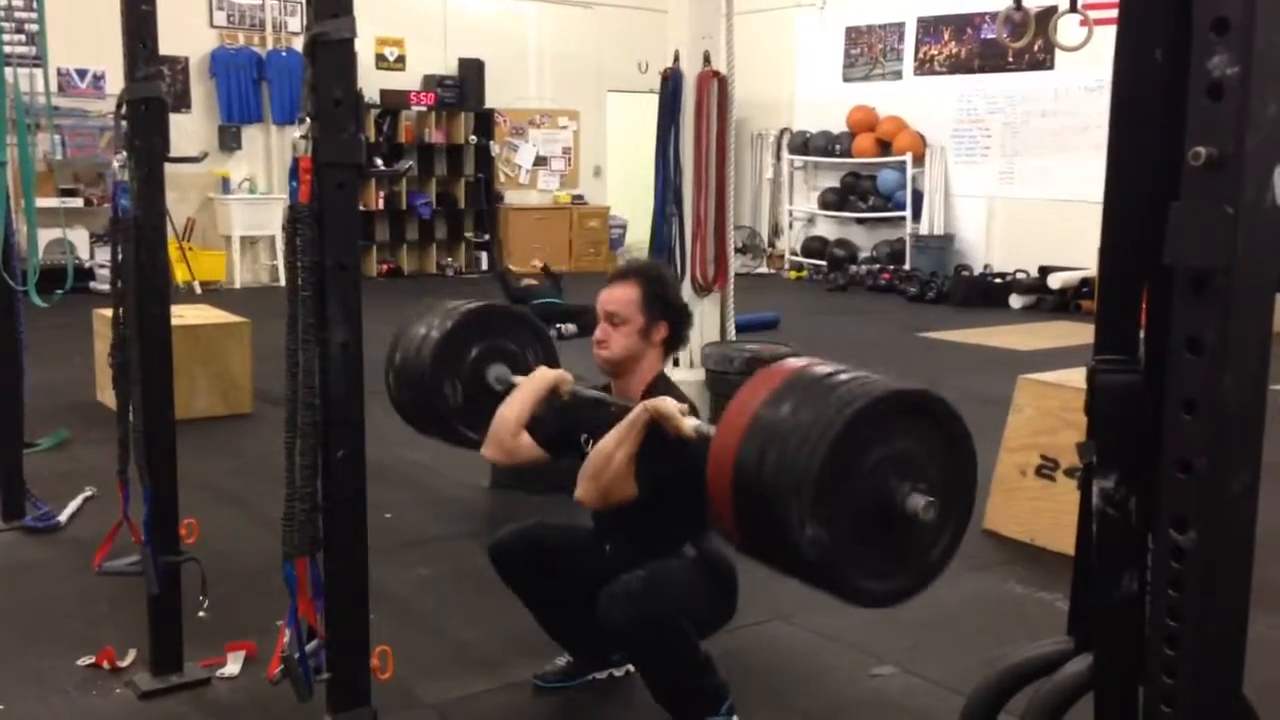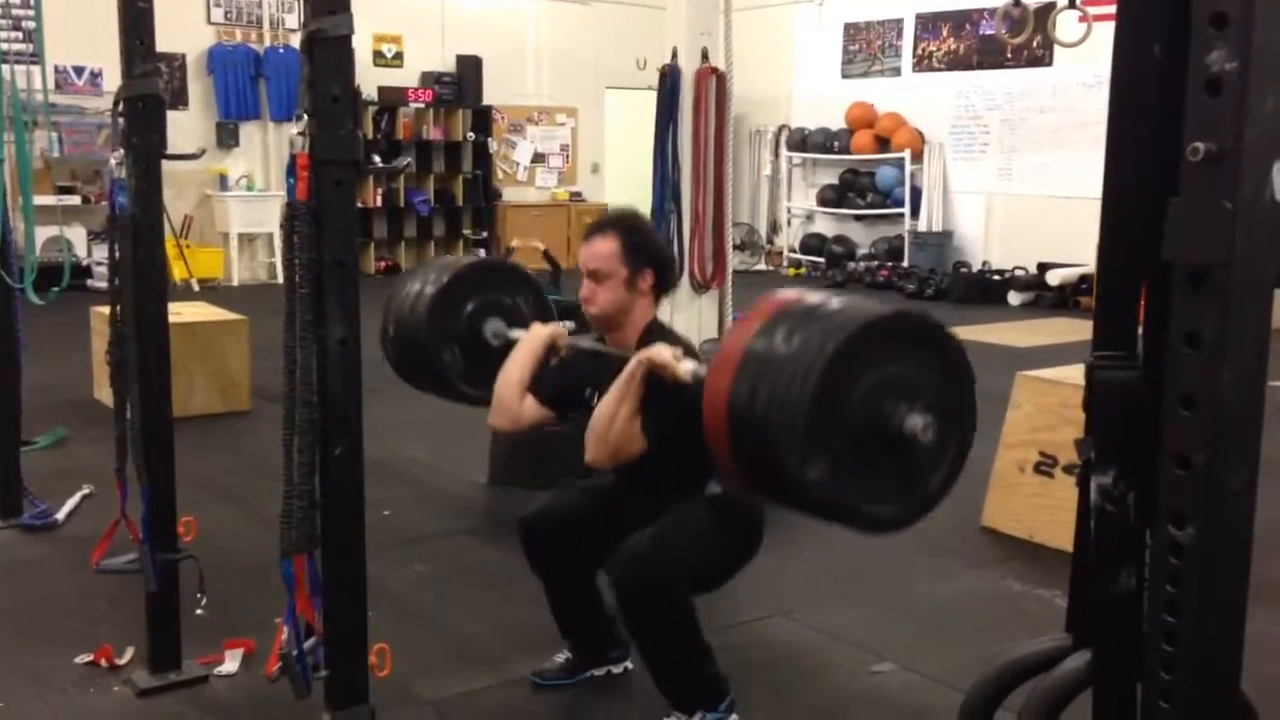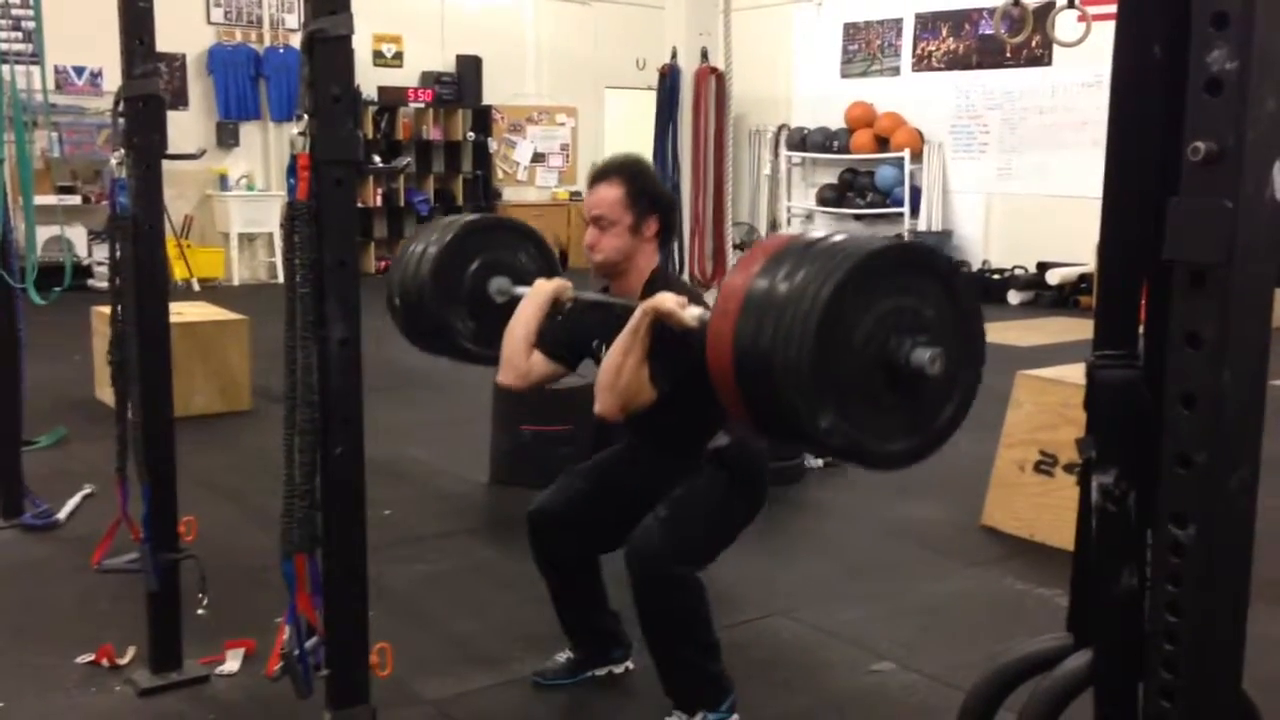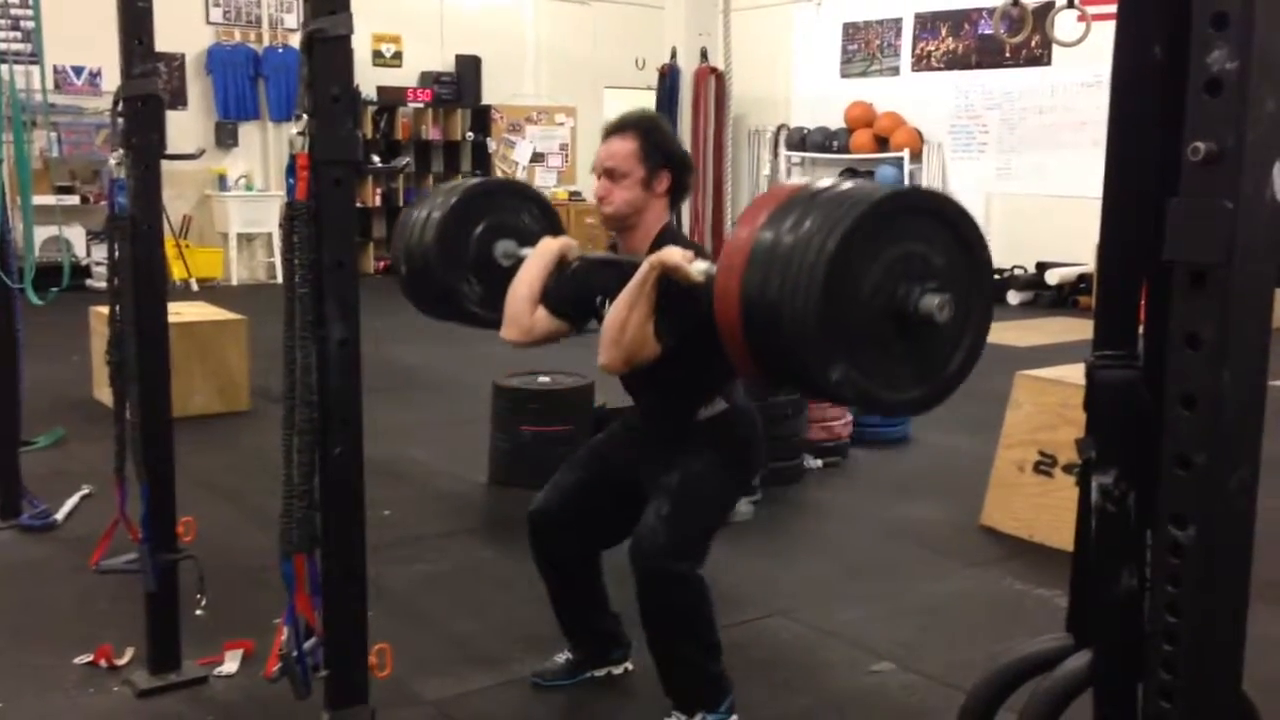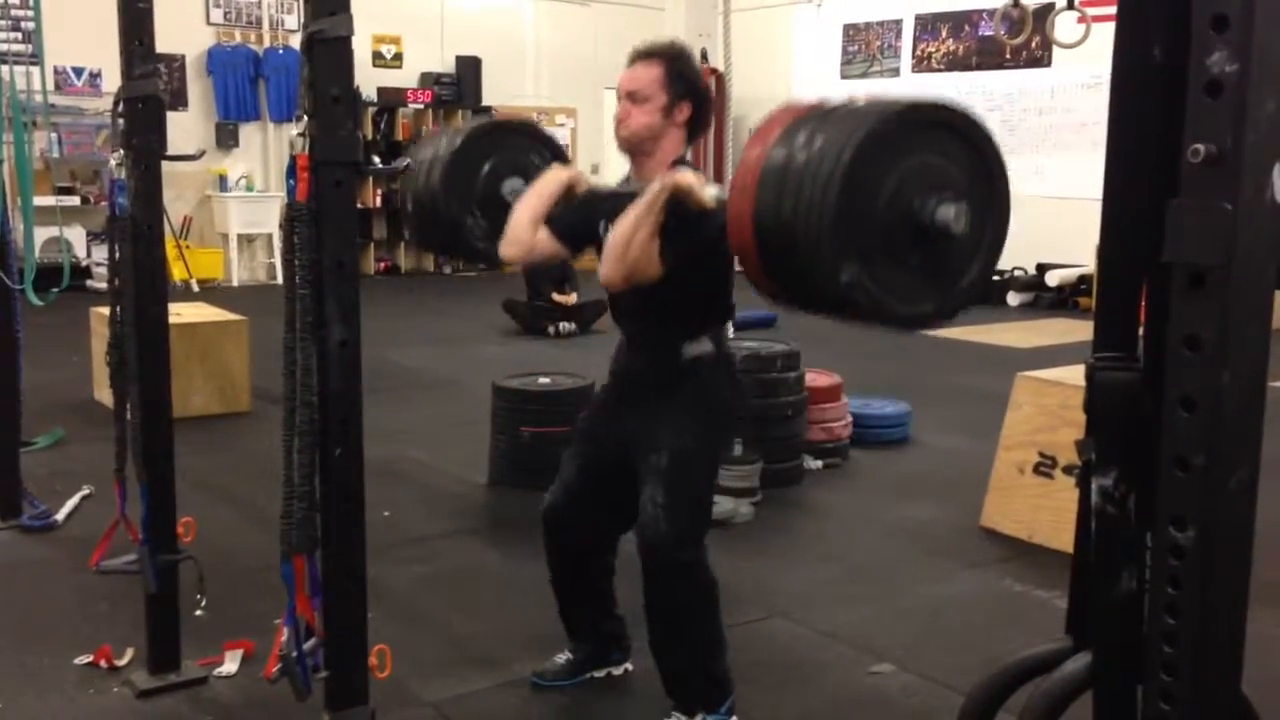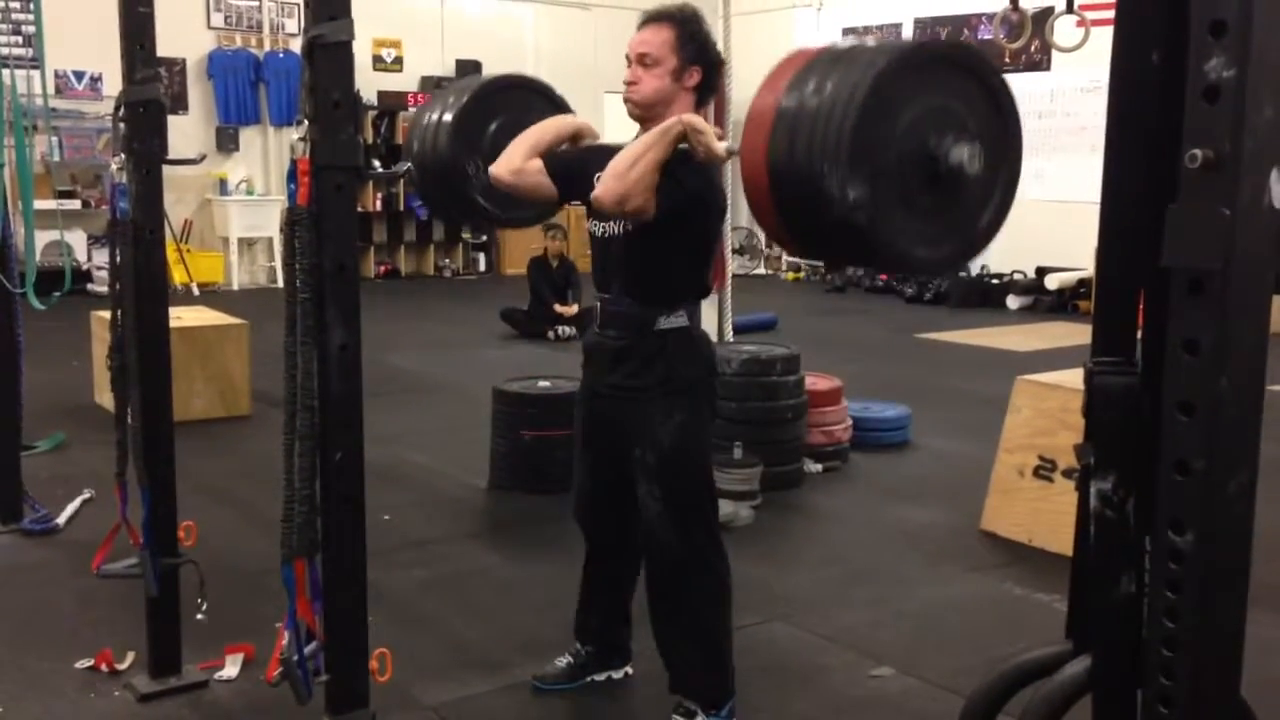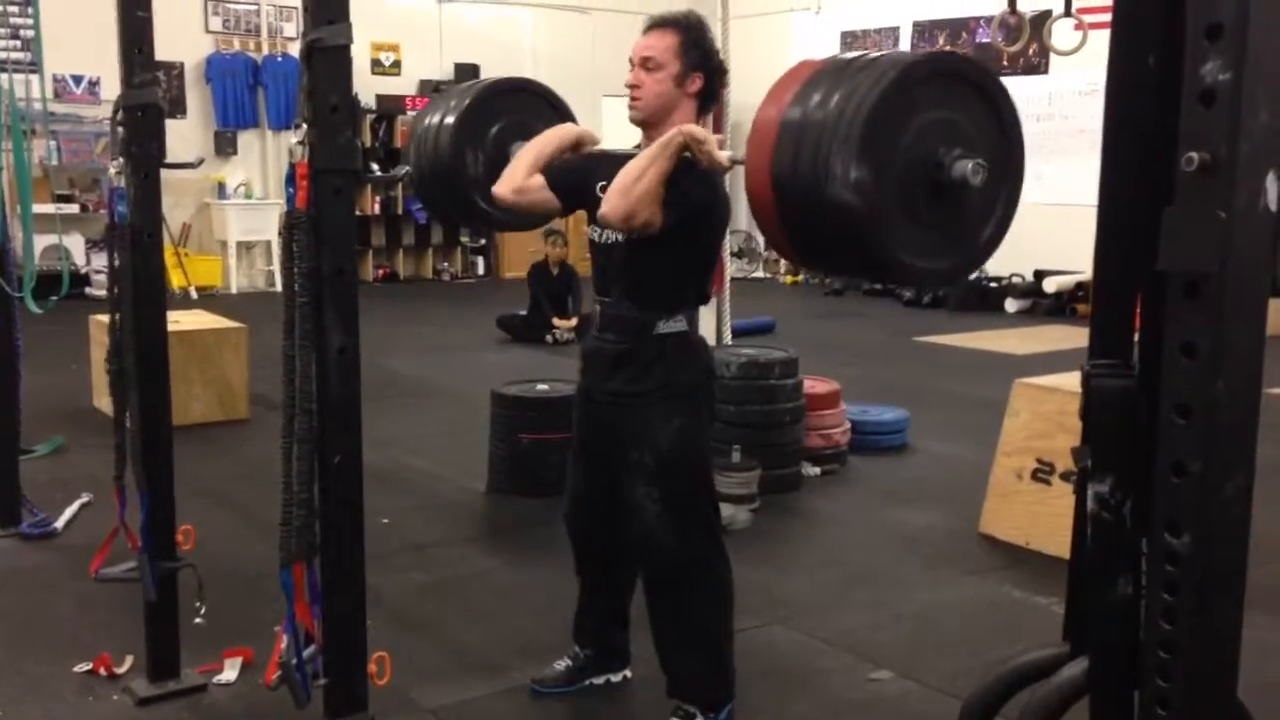
dt=0.3s
person 1, frame 1
left shoulder: (671, 426)
right shoulder: (590, 408)
left elbow: (591, 494)
right elbow: (499, 450)
left wrist: (641, 417)
right wrist: (540, 379)
left hip: (691, 573)
left knee: (628, 605)
right knee: (515, 550)
right ankle: (600, 652)
person 1, frame 2
left shoulder: (669, 366)
right shoulder: (589, 360)
left elbow: (601, 454)
right elbow: (505, 416)
left wrist: (639, 369)
right wrist: (537, 338)
left hip: (715, 512)
left knee: (637, 566)
right knee: (544, 525)
right ankle: (599, 648)
person 1, frame 3
left shoulder: (677, 316)
right shoulder: (594, 310)
left elbow: (610, 405)
right elbow: (514, 373)
left wrist: (644, 316)
right wrist: (541, 293)
left hip: (719, 466)
right hip: (649, 456)
left knee: (654, 552)
right knee: (553, 519)
right ankle: (600, 648)
person 1, frame 4
left shoulder: (683, 272)
left elbow: (615, 355)
right elbow: (518, 329)
left wrist: (654, 271)
right wrist: (547, 251)
left hip: (711, 437)
right hip: (647, 425)
left knee: (659, 549)
right knee: (553, 519)
right ankle: (599, 648)
person 1, frame 5
left shoulder: (691, 206)
right shoulder: (607, 201)
left elbow: (617, 272)
right elbow: (515, 249)
left wrist: (663, 190)
right wrist: (555, 179)
left hip: (690, 388)
right hip: (630, 379)
left knee: (665, 539)
right knee: (568, 515)
right ankle: (599, 646)
person 1, frame 6
left shoulder: (689, 168)
right shoulder: (610, 154)
left elbow: (612, 196)
right elbow: (506, 172)
left wrist: (671, 131)
right wrist: (564, 125)
left hip: (667, 367)
right hip: (608, 359)
left knee: (678, 537)
right knee: (604, 520)
right ankle: (603, 650)
person 1, frame 7
left shoulder: (694, 178)
right shoulder: (609, 164)
left elbow: (619, 212)
right elbow: (511, 190)
left wrist: (676, 139)
right wrist: (564, 134)
left hip: (665, 374)
right hip: (605, 366)
left knee: (676, 542)
right knee: (595, 522)
right ankle: (601, 651)
